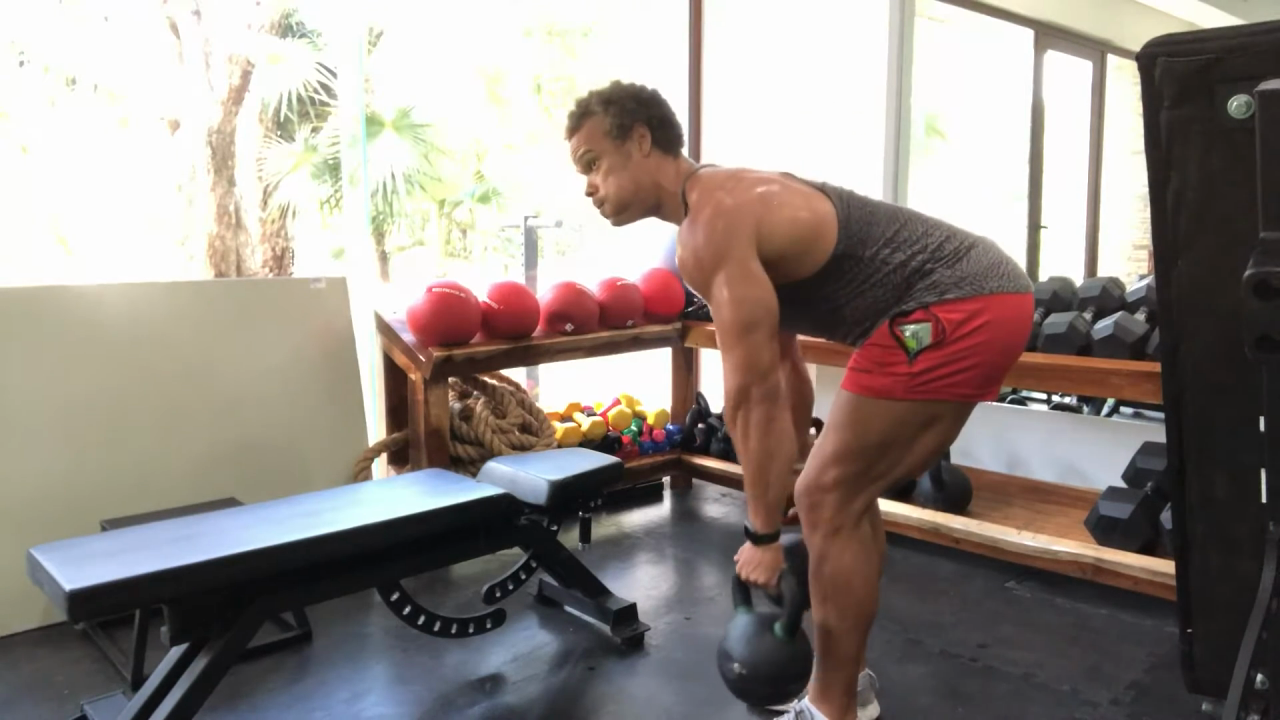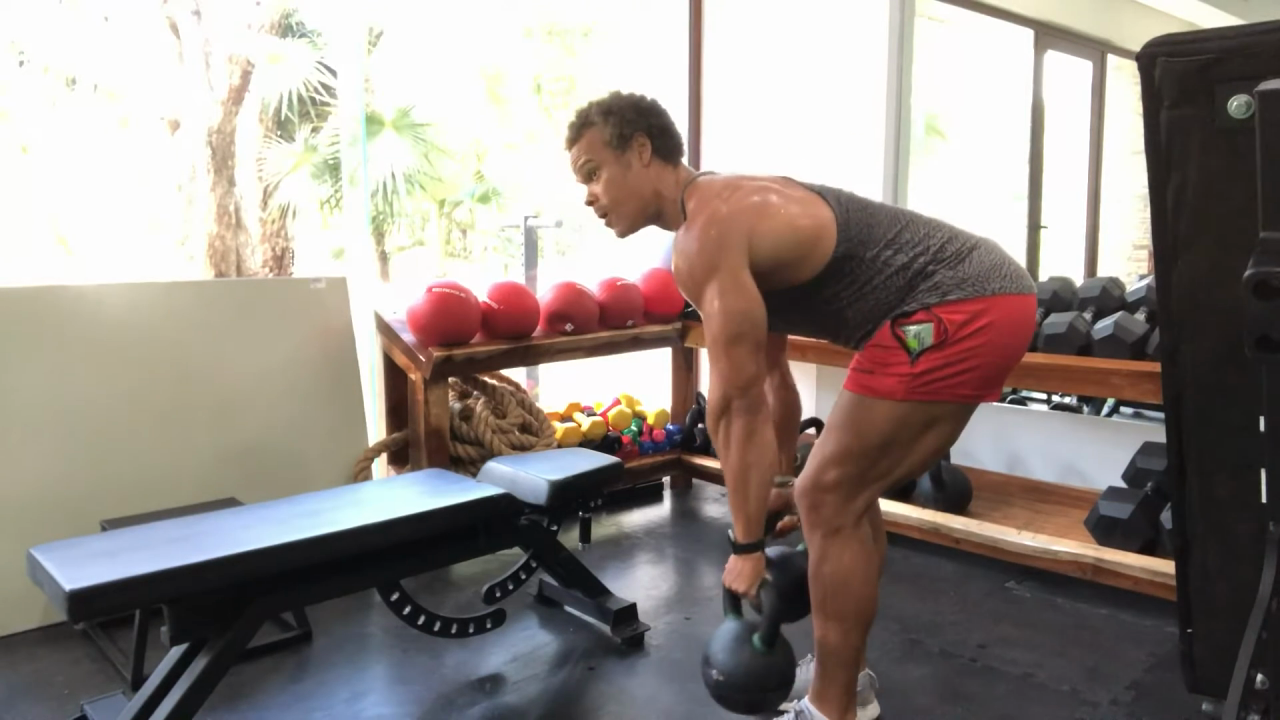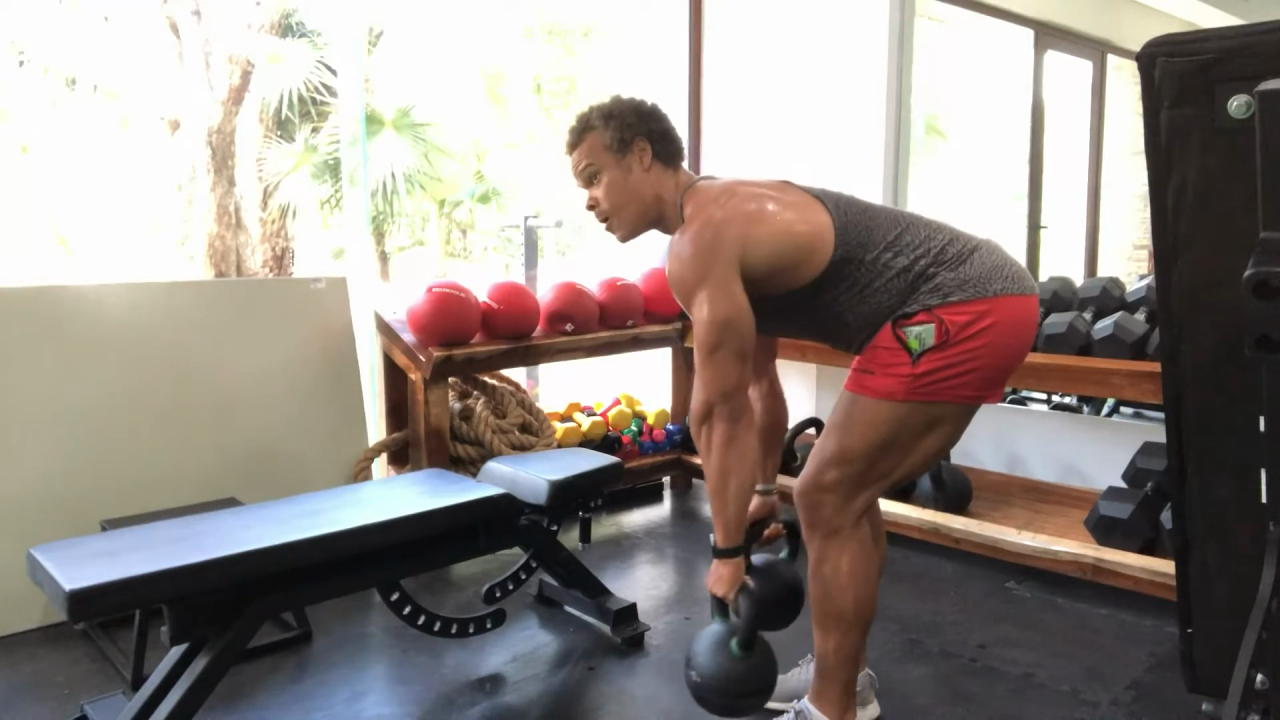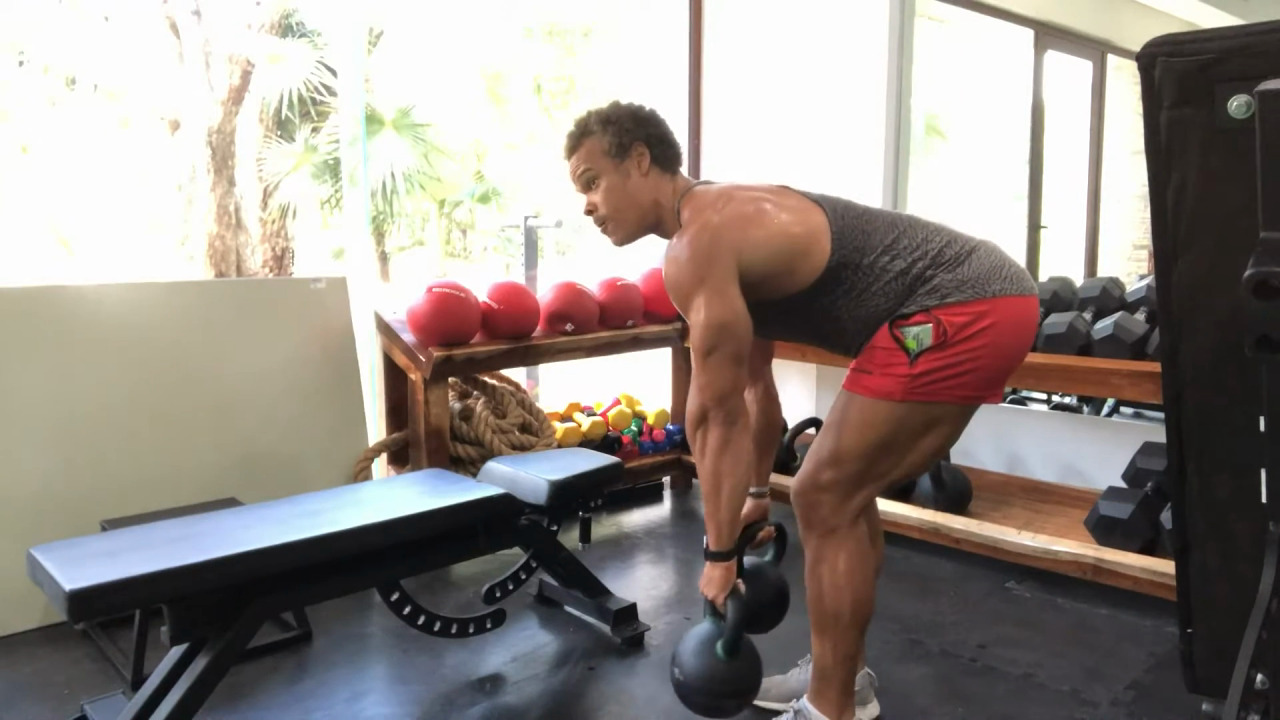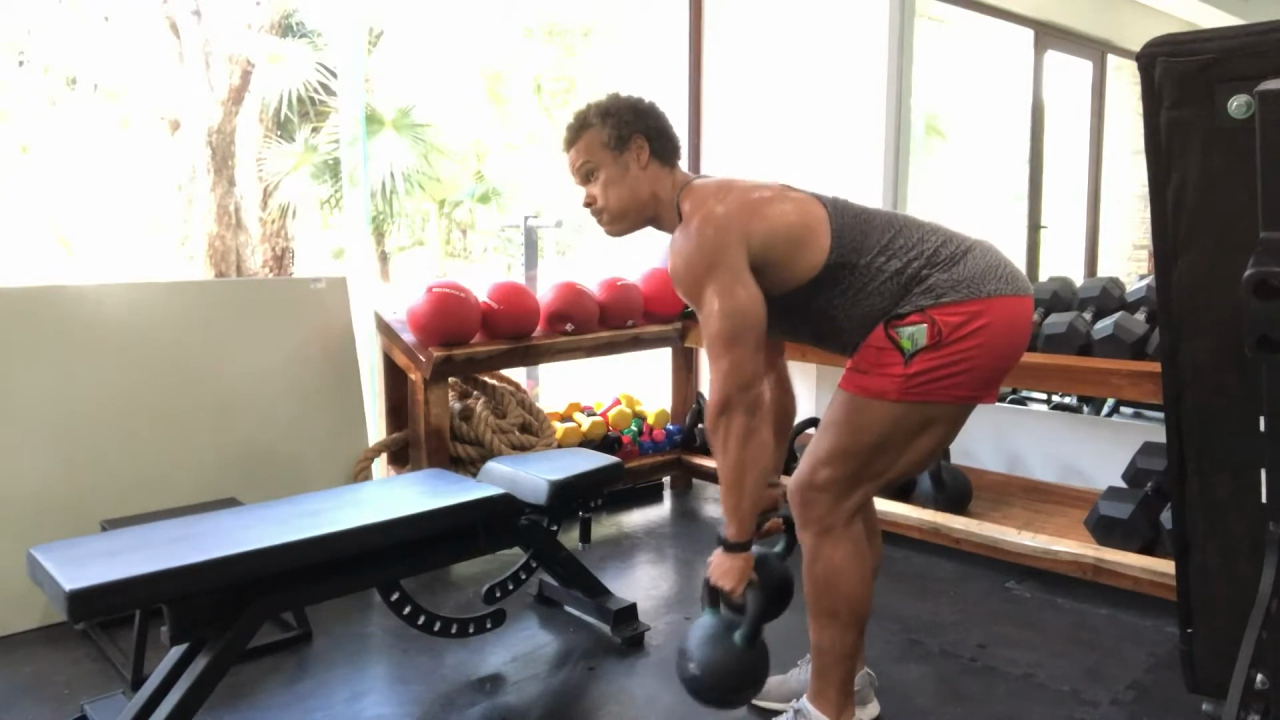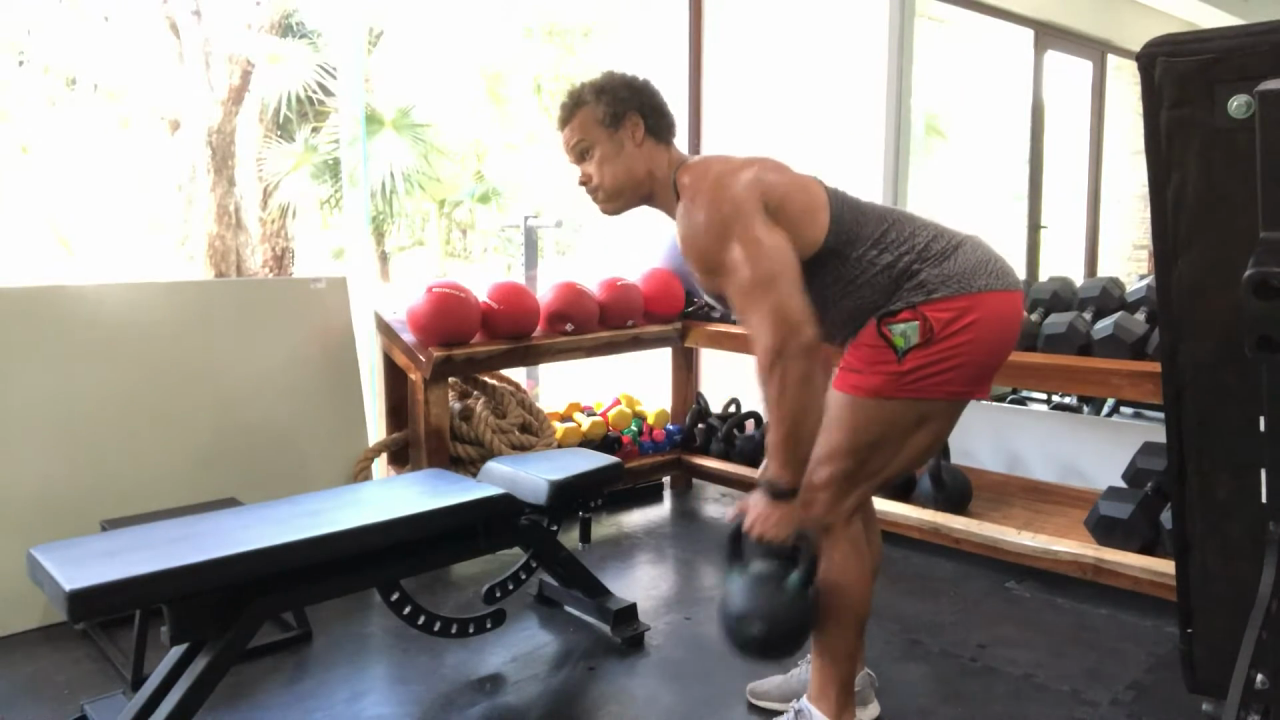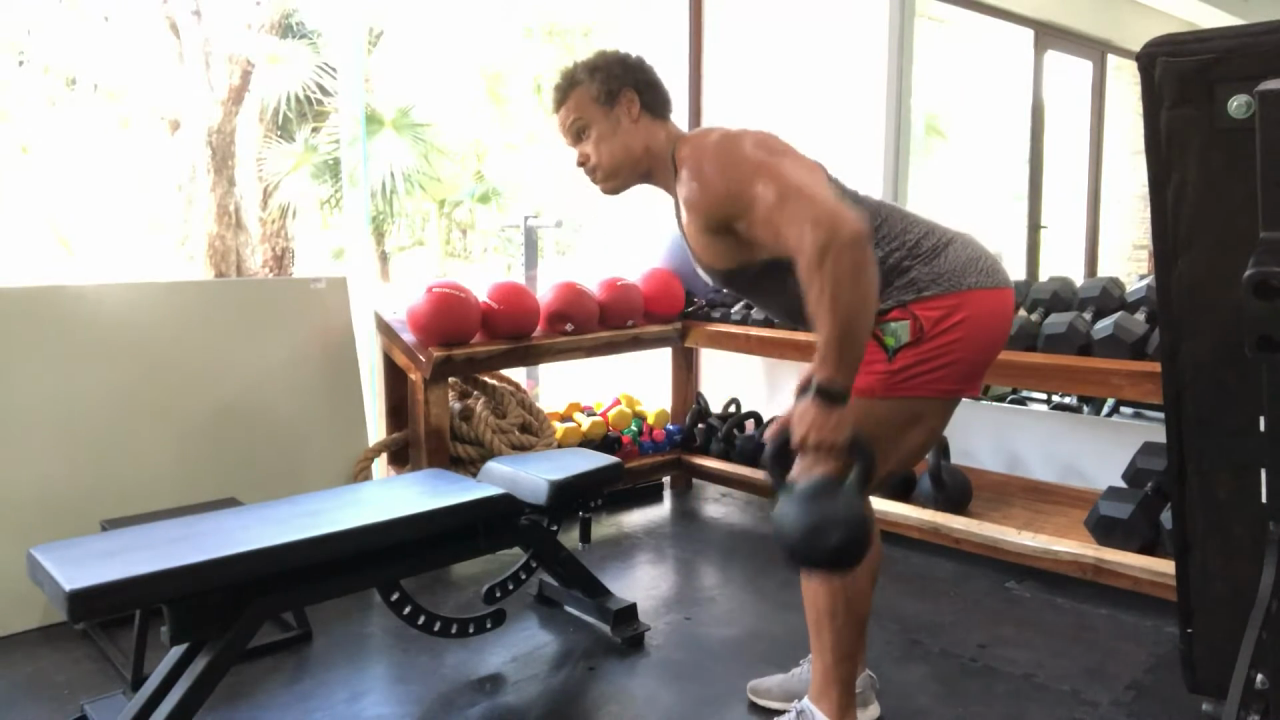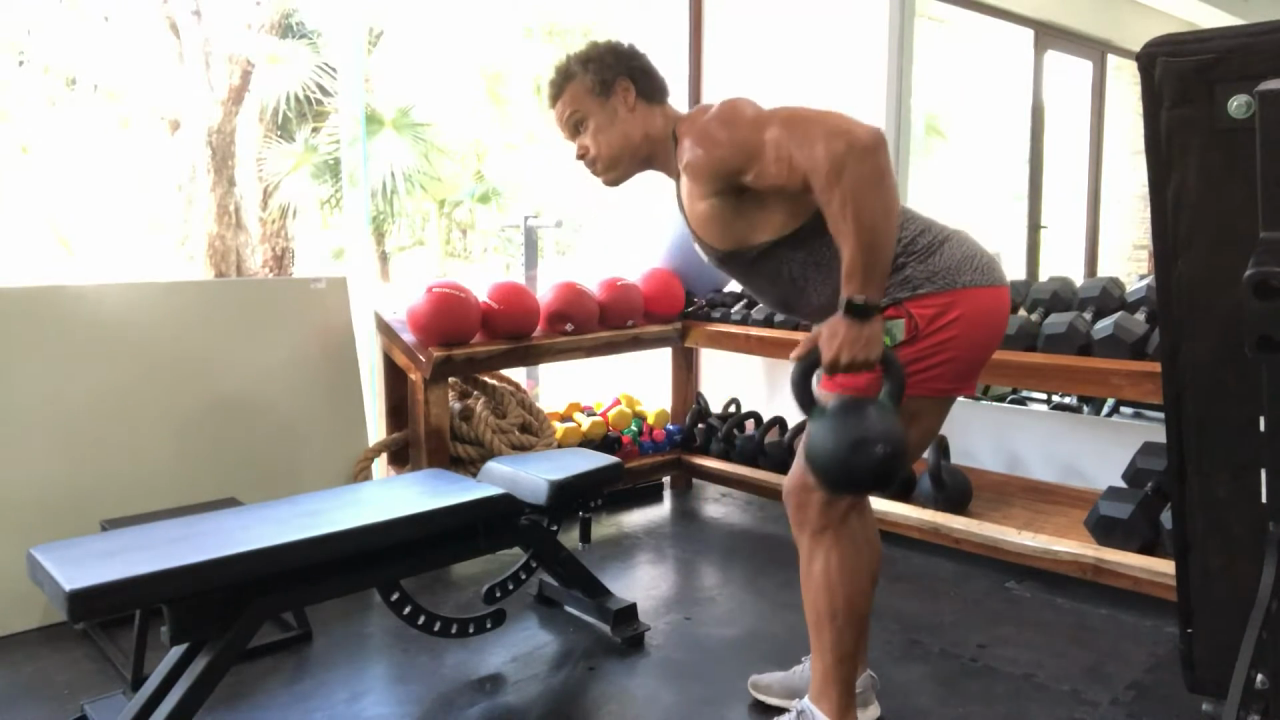
dt=0.2s
person 1, frame 1
left shoulder: (708, 229)
right shoulder: (725, 205)
left elbow: (751, 393)
right elbow: (781, 366)
left wrist: (761, 535)
right wrist: (784, 485)
left hip: (958, 309)
right hip: (978, 295)
left knee: (829, 501)
right knee: (843, 493)
person 1, frame 2
left shoulder: (704, 238)
right shoulder: (726, 212)
left elbow: (733, 403)
right elbow: (768, 378)
left wrist: (745, 546)
right wrist: (777, 486)
left hip: (959, 310)
right hip: (980, 296)
left knee: (828, 501)
right knee: (843, 493)
person 1, frame 3
left shoulder: (700, 243)
right shoulder: (725, 218)
left elbow: (720, 409)
right elbow: (757, 385)
left wrist: (727, 551)
right wrist: (763, 490)
left hip: (962, 311)
right hip: (984, 299)
left knee: (827, 502)
right knee: (845, 494)
person 1, frame 4
left shoulder: (697, 247)
right shoulder: (722, 223)
left elbow: (715, 413)
right elbow: (754, 388)
left wrist: (719, 554)
right wrist: (755, 494)
left hip: (961, 313)
right hip: (981, 300)
left knee: (824, 501)
right knee: (842, 493)
person 1, frame 5
left shoulder: (702, 236)
right shoulder: (720, 220)
left elbow: (733, 403)
right elbow: (764, 380)
left wrist: (733, 542)
right wrist: (761, 491)
left hip: (957, 312)
right hip: (976, 301)
left knee: (822, 501)
right knee: (840, 492)
person 1, frame 6
left shoulder: (707, 206)
right shoulder: (711, 196)
left elbow: (792, 343)
right elbow: (794, 336)
left wrist: (780, 490)
right wrist: (785, 467)
left hip: (949, 308)
right hip: (968, 296)
left knee: (822, 499)
right knee: (835, 490)
person 1, frame 7
left shoulder: (709, 169)
right shoulder: (703, 182)
left elbow: (839, 237)
left wrist: (828, 396)
right wrist: (822, 384)
left hip: (937, 306)
right hip: (956, 295)
person 1, frame 8
left shoulder: (709, 142)
right shoulder: (701, 167)
left elbow: (857, 148)
left wrist: (856, 311)
right wrist: (845, 317)
left hip: (933, 302)
right hip: (951, 293)
left knee: (815, 499)
right knee: (836, 492)
